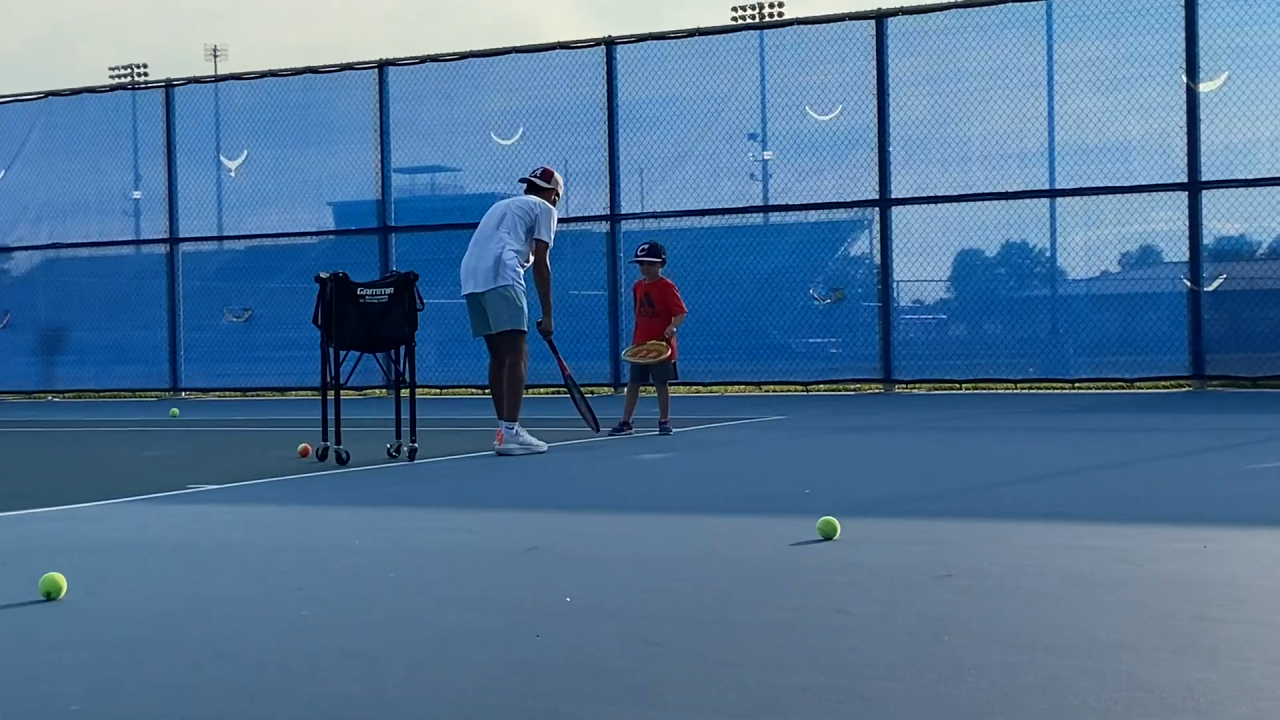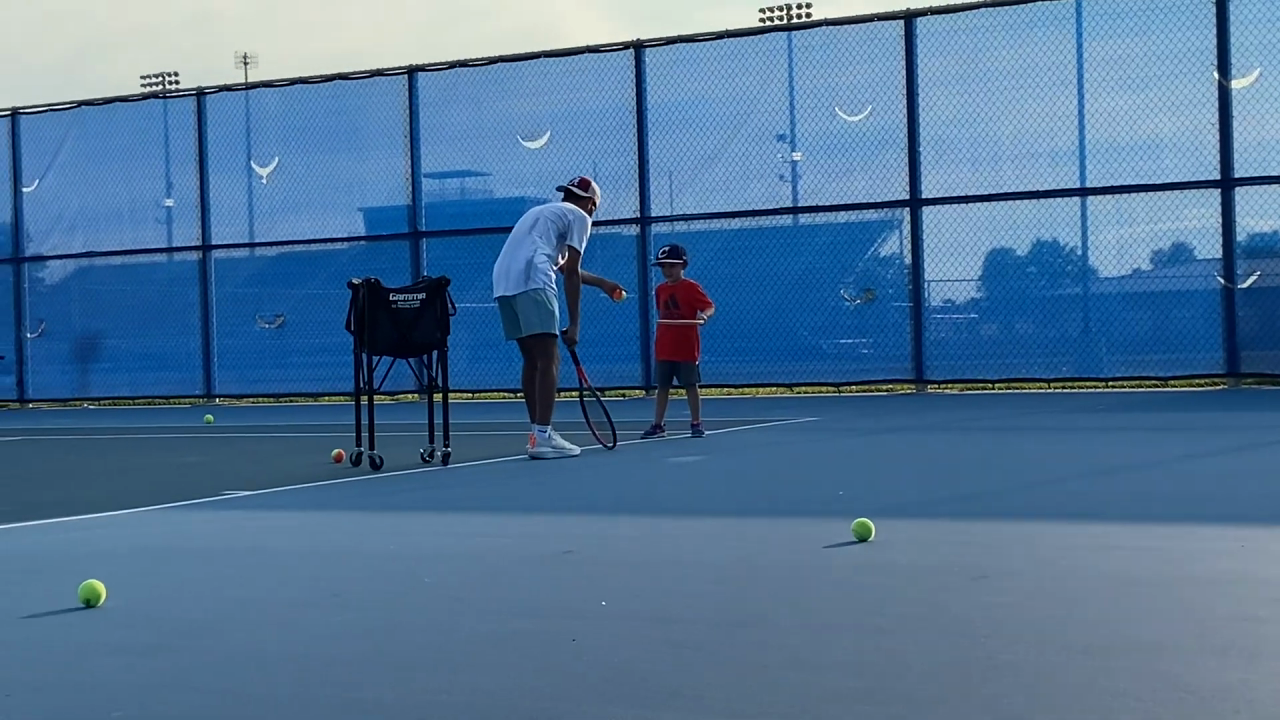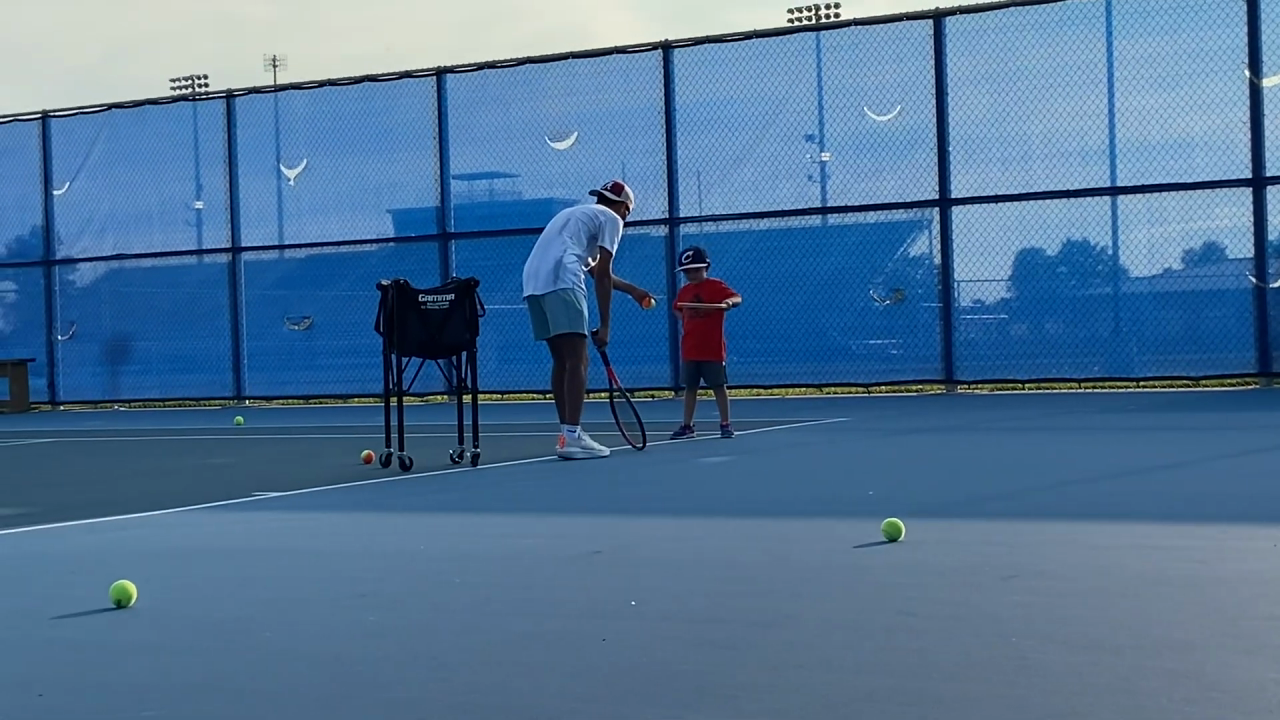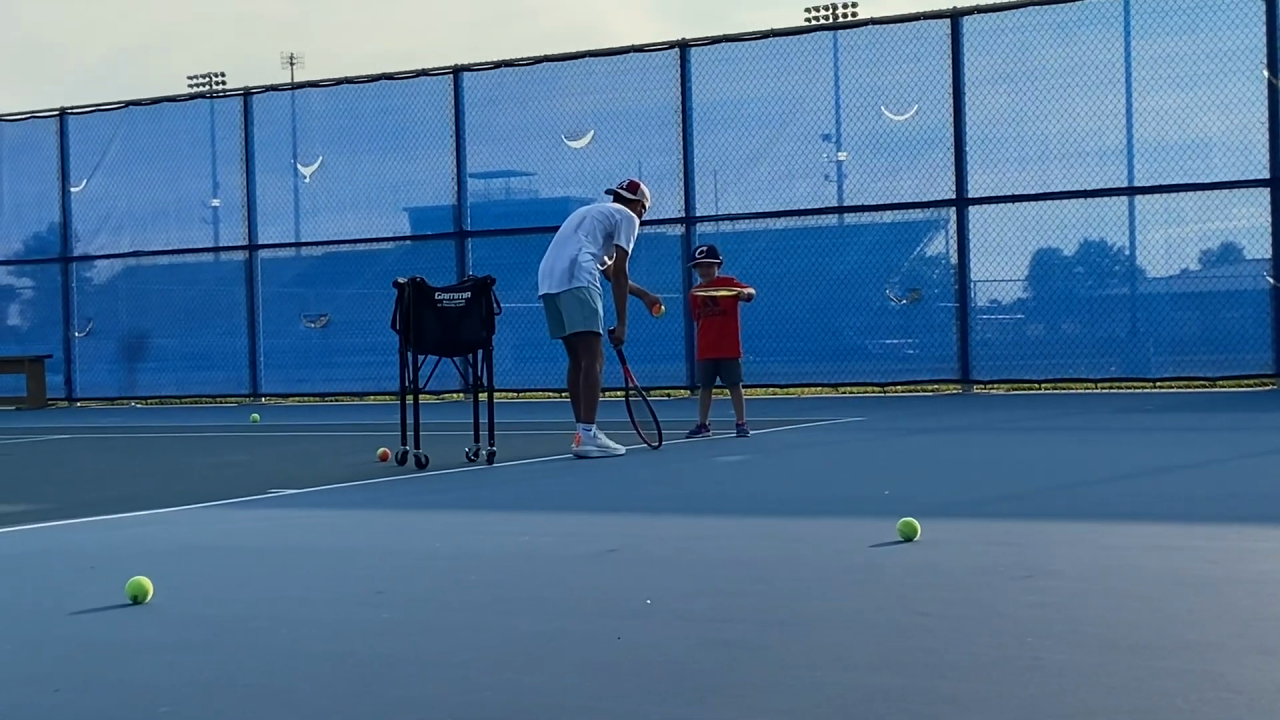
dt=0.7s
person 1, frame 1
left shoulder: (504, 205)
right shoulder: (544, 209)
right elbow: (540, 264)
right wrist: (547, 314)
left hip: (471, 278)
right hip: (500, 279)
left knee: (499, 356)
right knee: (516, 356)
left ankle: (505, 431)
right ankle: (510, 434)
person 1, frame 2
left shoulder: (542, 212)
right shoulder: (579, 216)
left elbow: (563, 267)
right elbow: (571, 274)
left wrist: (603, 283)
right wrist: (574, 324)
left hip: (504, 282)
right hip: (532, 283)
left knee: (533, 360)
right knee: (548, 360)
left ankle: (538, 434)
right ankle: (543, 437)
person 1, frame 3
left shoulder: (577, 214)
right shoulder: (611, 218)
left elbow: (595, 271)
right elbow: (602, 275)
left wrist: (632, 291)
right wrist: (605, 325)
left hip: (533, 282)
right hip: (561, 283)
left knee: (562, 361)
right knee: (577, 360)
left ankle: (567, 435)
right ankle: (572, 437)
person 1, frame 4
left shoulder: (592, 213)
right shoulder: (627, 217)
left elbow: (609, 271)
right elbow: (620, 274)
left wrist: (644, 295)
right wrist: (622, 323)
left hip: (549, 281)
right hip: (576, 281)
left knee: (578, 359)
right knee: (593, 359)
left ankle: (582, 433)
right ankle: (588, 436)
person 2, frame 1
left shoulder: (667, 287)
right shoulder: (638, 286)
left elbow: (681, 313)
left wrist: (673, 326)
right hip: (640, 346)
left knee: (661, 384)
right knee: (633, 383)
left ankle: (664, 422)
right ankle: (626, 422)
person 2, frame 2
left shoulder: (691, 287)
right shoulder: (660, 289)
left elbow: (710, 306)
left wrist: (704, 315)
right wrist: (663, 325)
left hip: (686, 348)
right hip: (664, 348)
left knee: (690, 385)
right knee: (662, 386)
left ankle: (696, 424)
right ankle: (658, 425)
person 2, frame 3
left shoulder: (716, 285)
right shoulder: (684, 291)
left elbow: (737, 297)
right elbow: (677, 310)
left wrist: (730, 301)
right wrist: (684, 322)
left hip: (713, 349)
right hip: (690, 350)
left knee: (719, 386)
right knee: (690, 387)
left ankle: (725, 424)
right ankle: (687, 426)
person 2, frame 4
left shoulder: (729, 283)
right shoulder: (695, 292)
left elbow: (751, 292)
right elbow: (698, 318)
left wrist: (745, 292)
right wrist: (702, 339)
left hip: (728, 347)
right hip: (705, 349)
left knee: (734, 385)
right knee: (705, 386)
left ankle: (741, 423)
right ankle: (703, 425)
